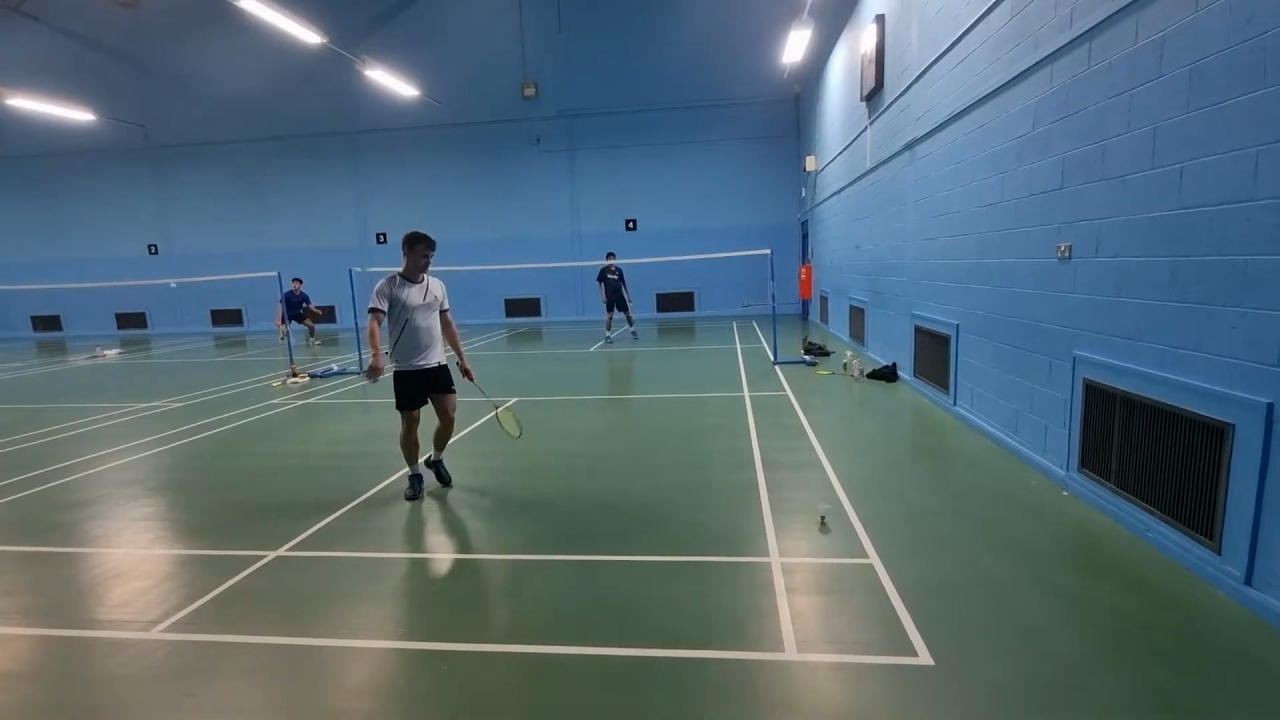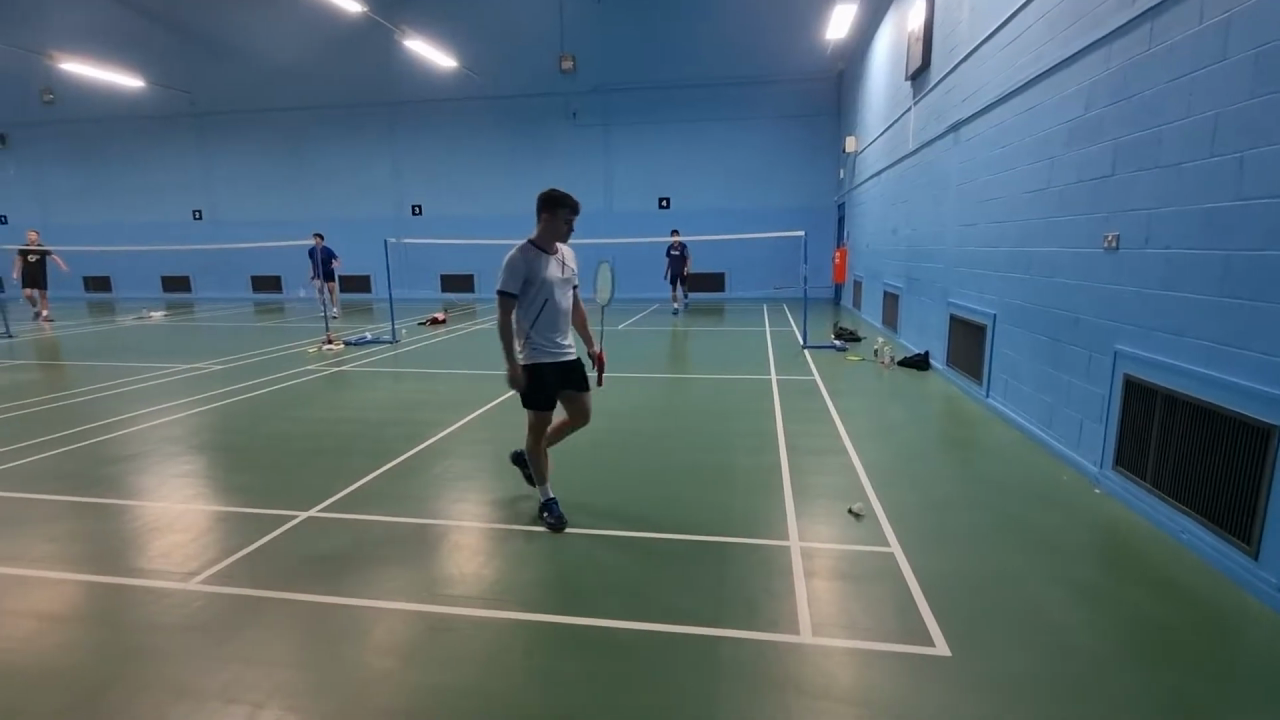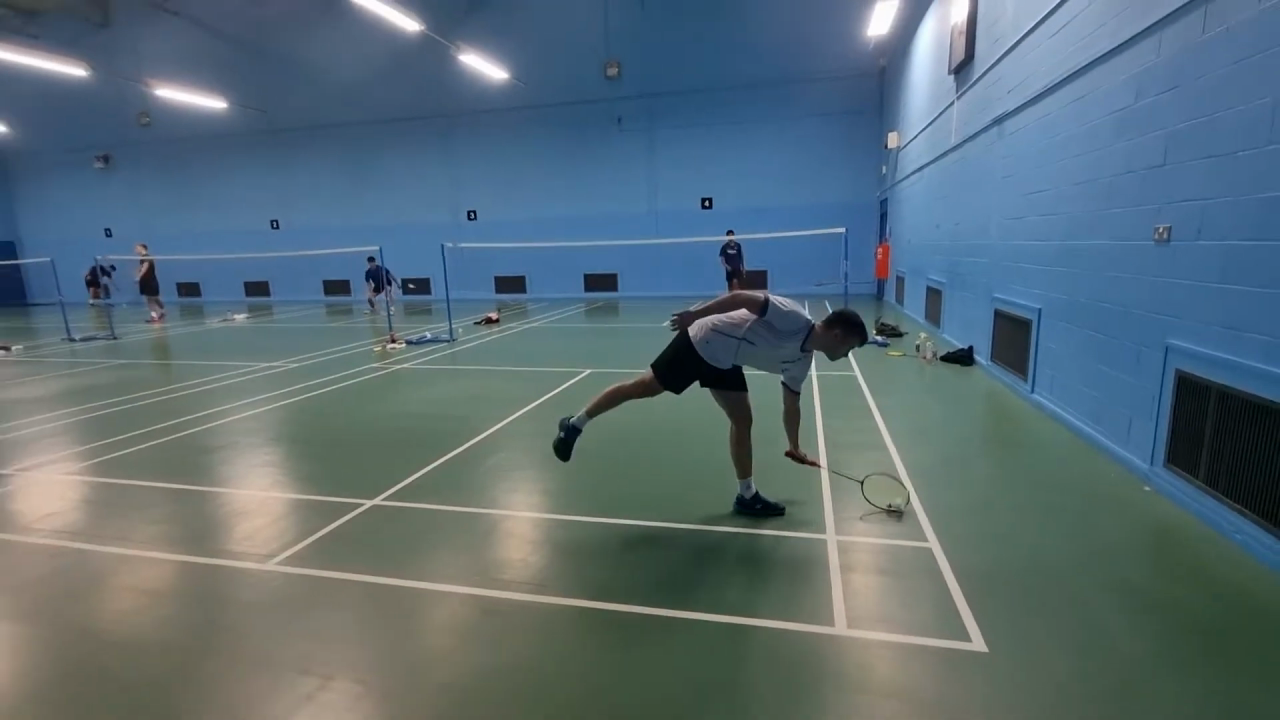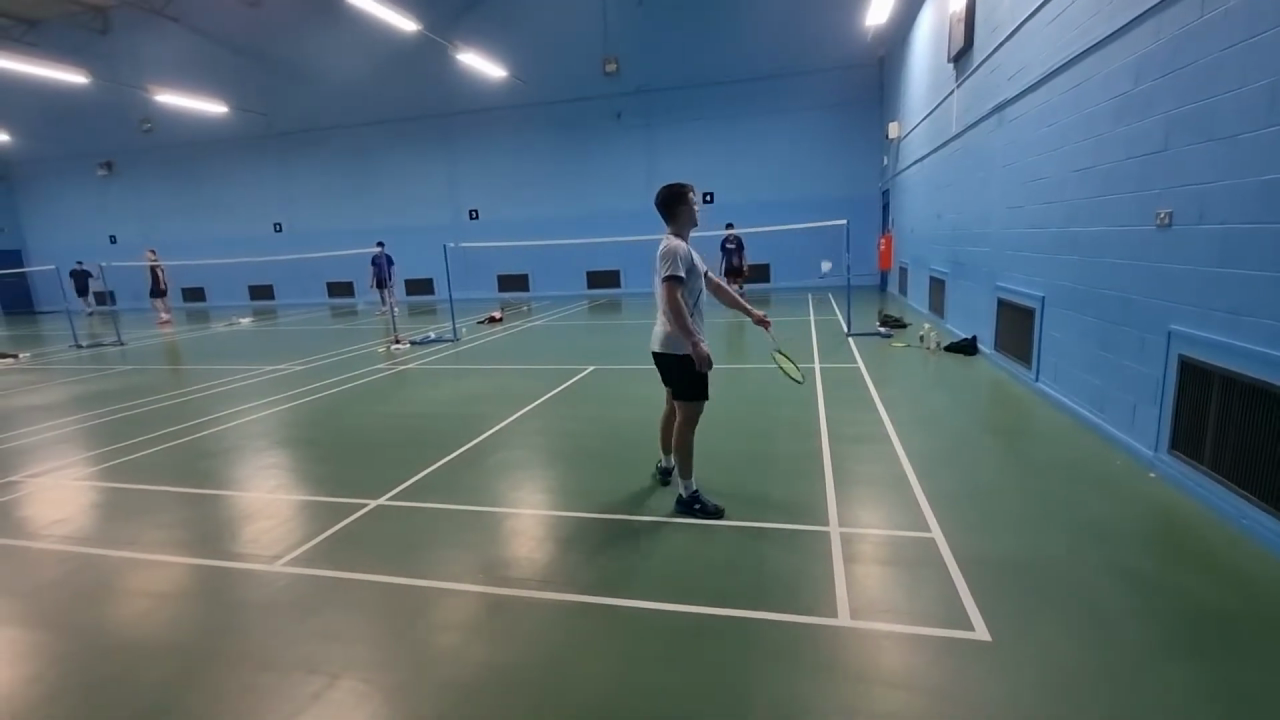
dt=1s
person 1, frame 1
left shoulder: (437, 286)
right shoulder: (387, 287)
left elbow: (447, 324)
right elbow: (374, 323)
left wrist: (462, 359)
right wrist: (376, 356)
left hip: (437, 365)
right hip: (406, 369)
left knee: (448, 418)
right knee: (410, 424)
left ankle: (436, 460)
right ankle: (415, 475)
person 1, frame 2
left shoulder: (568, 255)
right shoulder: (519, 259)
right elbow: (504, 314)
left wrist: (591, 344)
right wrist: (512, 364)
left hip: (568, 354)
right hip: (536, 359)
left knee: (581, 416)
right knee: (540, 426)
left ankle: (526, 455)
right ankle: (546, 500)
person 1, frame 3
left shoulder: (801, 360)
right shoulder: (794, 318)
left elbow: (791, 407)
right elbow: (741, 298)
left wrist: (795, 448)
right wrist: (696, 314)
left hip: (724, 362)
right hip: (700, 344)
left knee: (743, 419)
right knee: (641, 388)
left ankle: (747, 495)
right ankle: (574, 425)
person 1, frame 4
left shoulder: (684, 249)
right shoulder: (675, 248)
left elbow: (715, 285)
right elbow: (672, 300)
left wrist: (750, 312)
right wrist: (696, 344)
left hip: (672, 346)
right hip: (680, 348)
left knee: (675, 407)
right knee: (688, 416)
left ankle: (666, 465)
right ankle: (687, 494)
